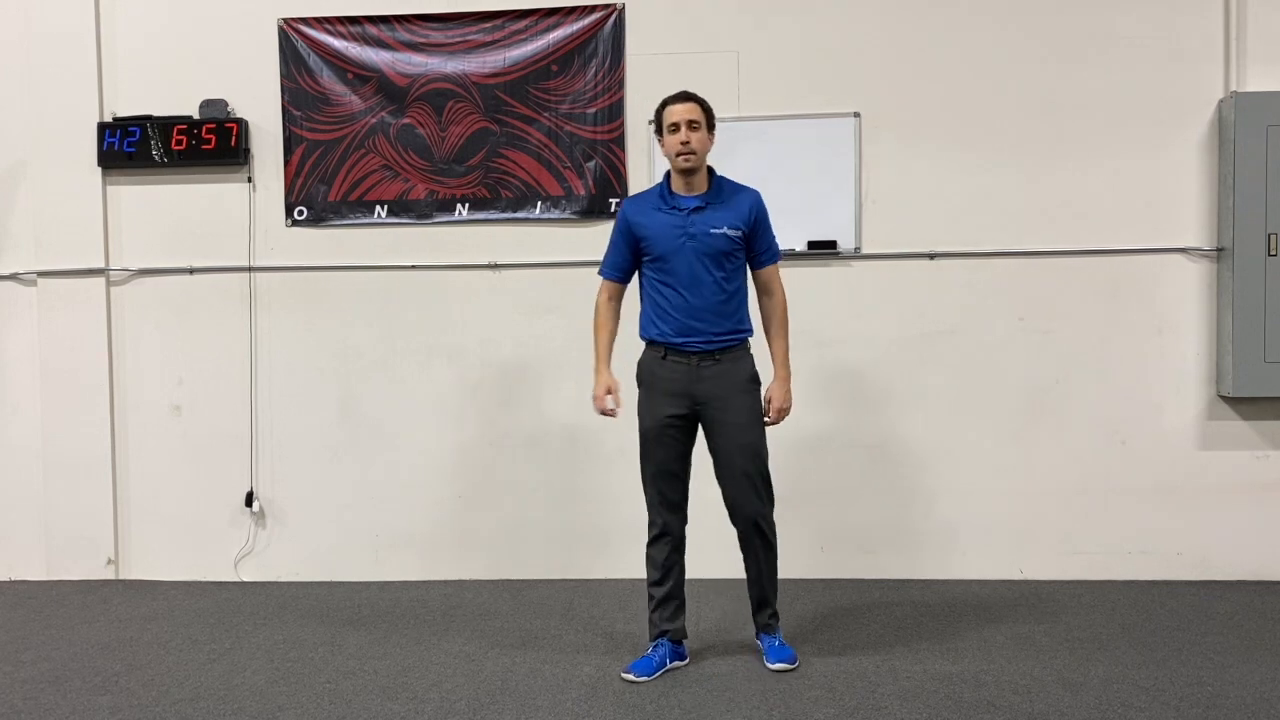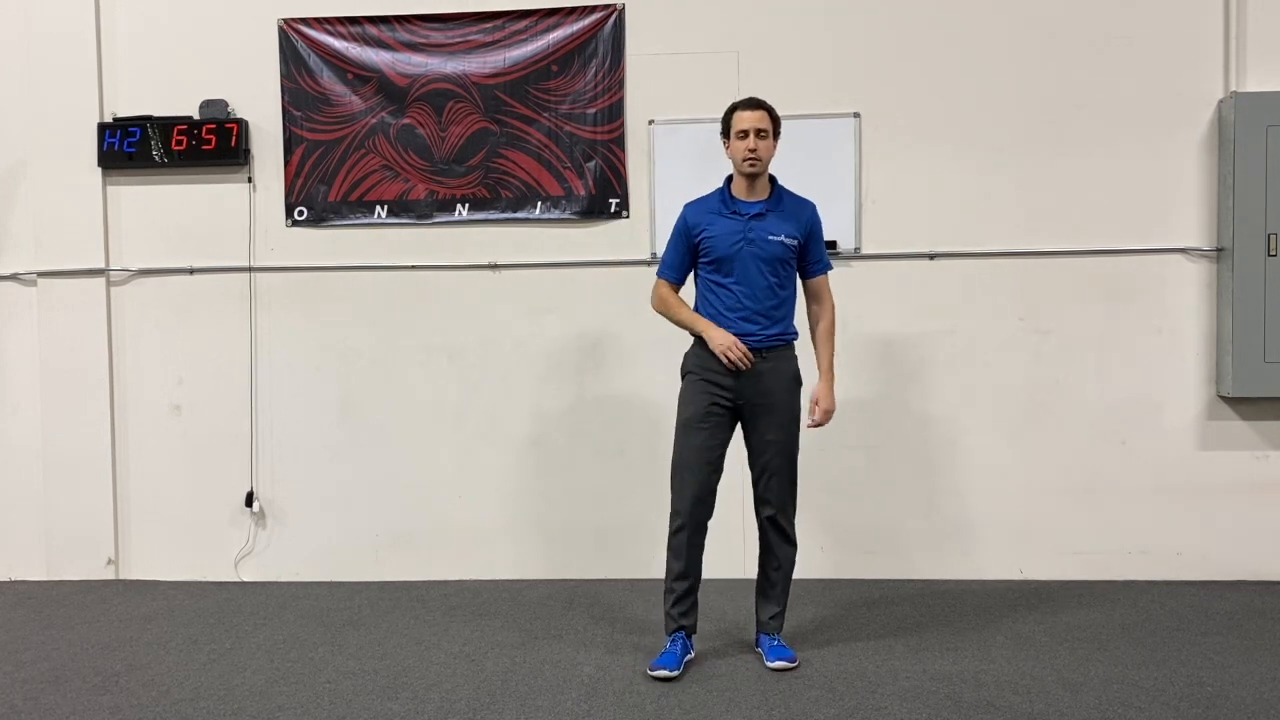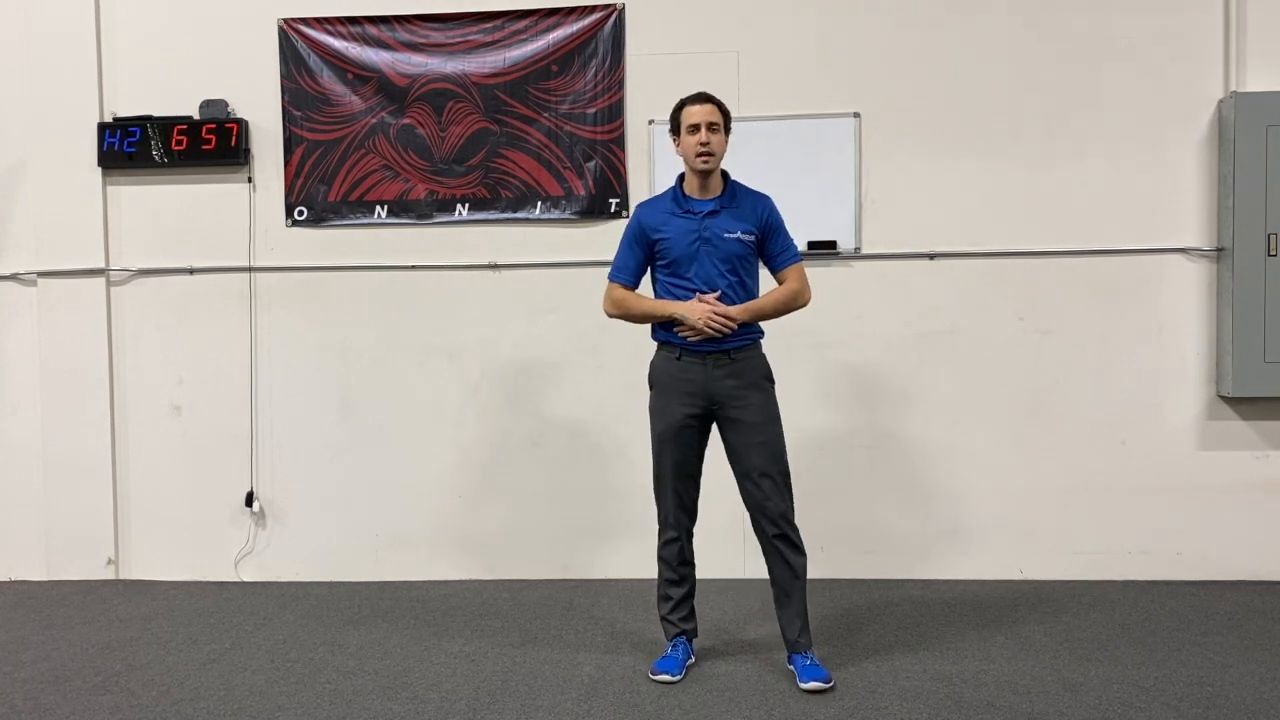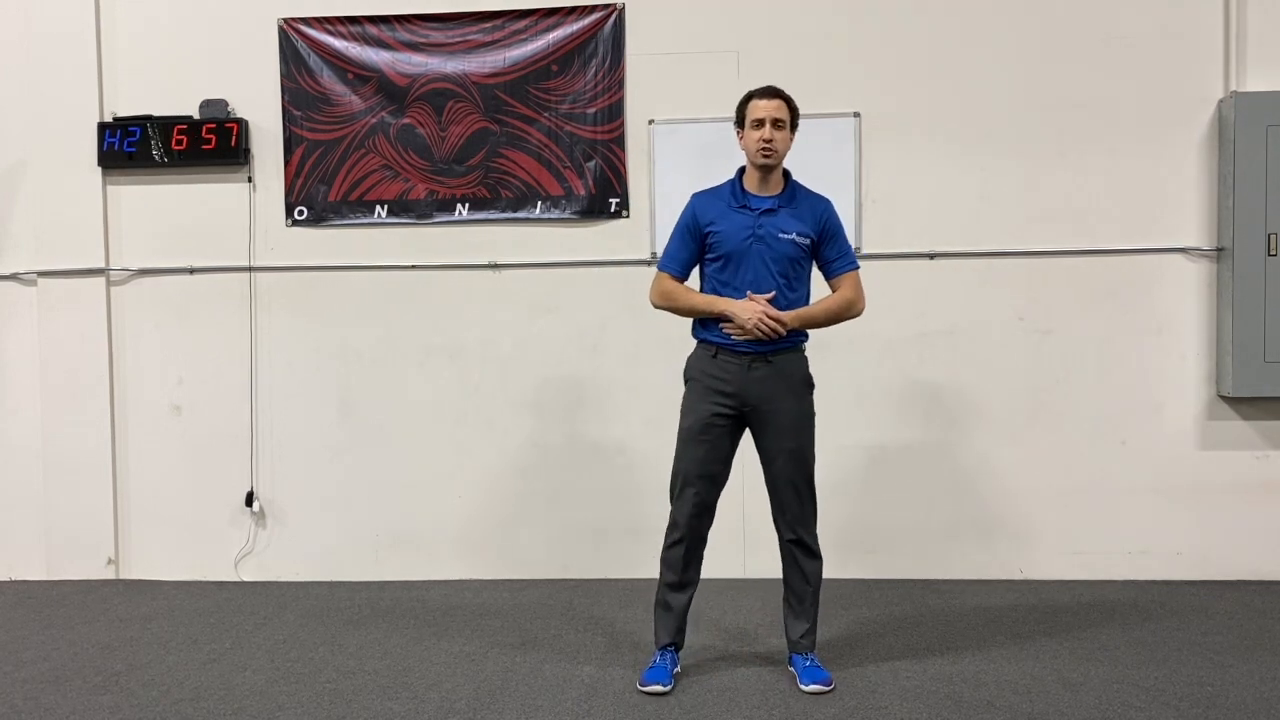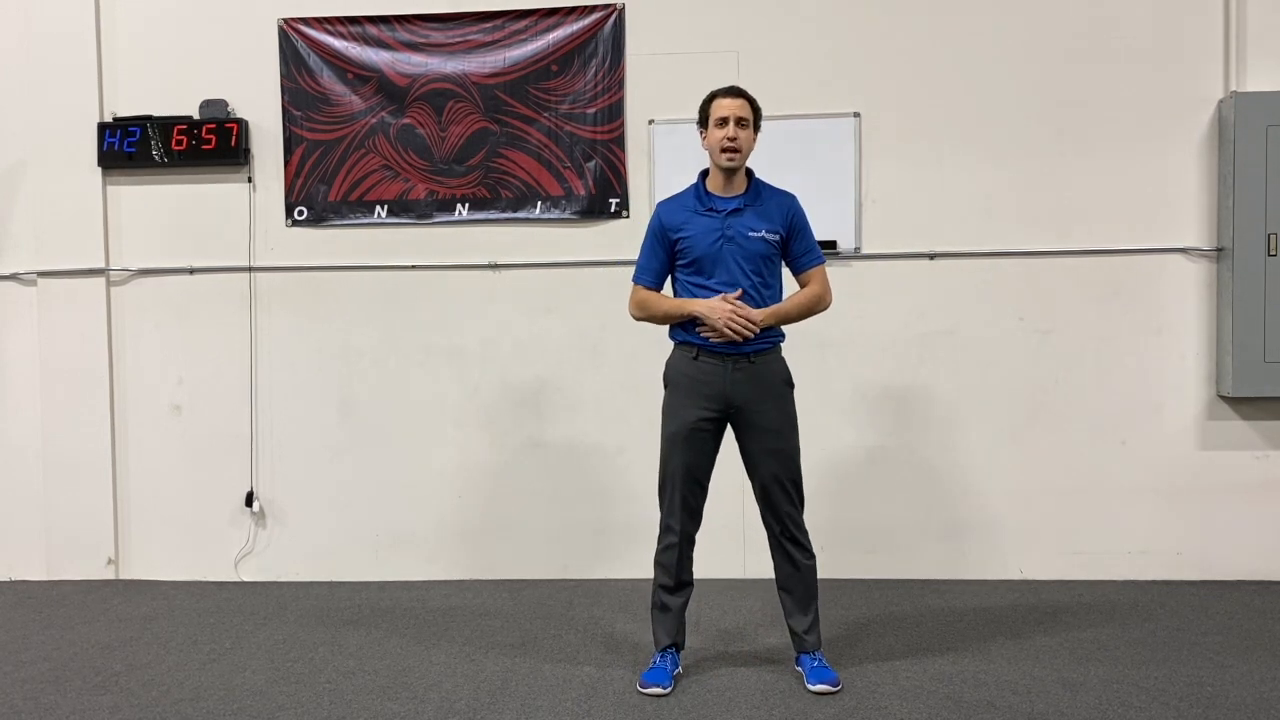
dt=1s
person 1, frame 1
left shoulder: (746, 204)
right shoulder: (636, 213)
left elbow: (771, 292)
right elbow: (608, 295)
left wrist: (781, 374)
right wrist: (603, 370)
left hip: (731, 371)
right hip: (663, 373)
left knee: (752, 510)
right knee: (665, 515)
left ankle: (768, 629)
right ankle: (666, 638)
person 1, frame 2
left shoulder: (801, 214)
right shoulder: (697, 215)
left elbow: (820, 301)
right elbow: (662, 292)
left wrist: (825, 379)
right wrist: (709, 330)
left hip: (776, 371)
right hip: (709, 369)
left knee: (776, 508)
right knee: (689, 504)
left ankle: (770, 629)
right ankle: (679, 633)
person 1, frame 3
left shoulder: (758, 208)
right shoulder: (649, 215)
left elbow: (797, 288)
right elbow: (615, 300)
left wrist: (737, 313)
right wrist: (679, 309)
left hip: (744, 369)
right hip: (676, 372)
left knee: (773, 511)
right knee: (675, 515)
left ankle: (799, 646)
right ankle: (679, 637)
person 1, frame 4
left shoulder: (816, 211)
right shoulder: (704, 207)
left elbow: (851, 298)
right elbow: (662, 291)
left wrist: (785, 318)
right wrist: (731, 306)
left hip: (784, 374)
right hip: (713, 371)
left knee: (796, 518)
right knee: (688, 515)
left ankle: (802, 648)
right ankle: (667, 647)
person 1, frame 5
left shoulder: (783, 208)
right shoulder: (671, 213)
left elbow: (819, 291)
right elbow: (640, 303)
left wrist: (759, 317)
right wrist: (699, 308)
left hip: (763, 372)
right hip: (693, 373)
left knee: (785, 514)
right knee: (678, 518)
left ankle: (808, 648)
right ankle: (667, 648)
